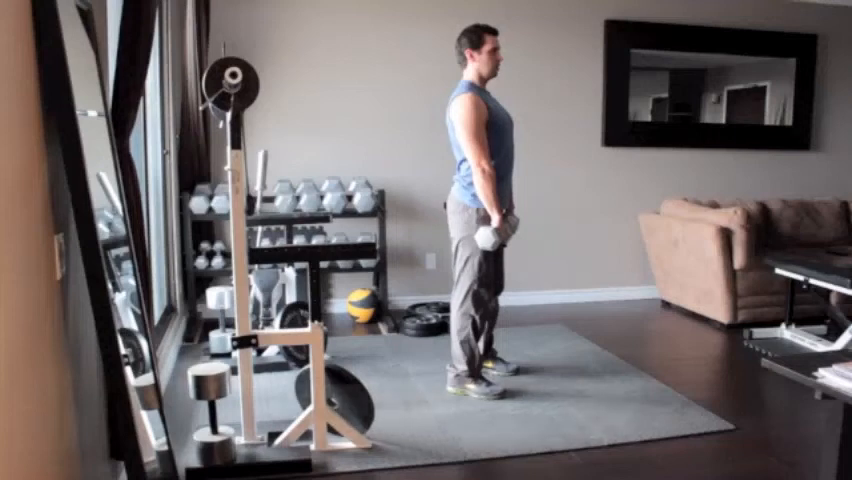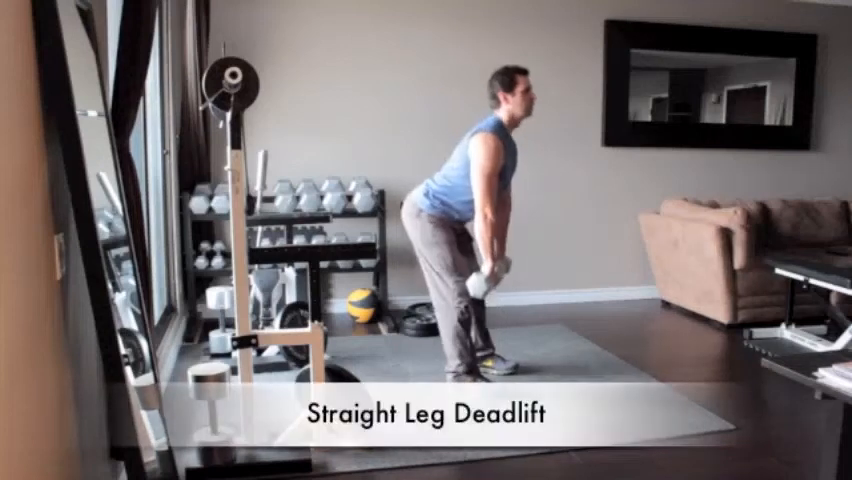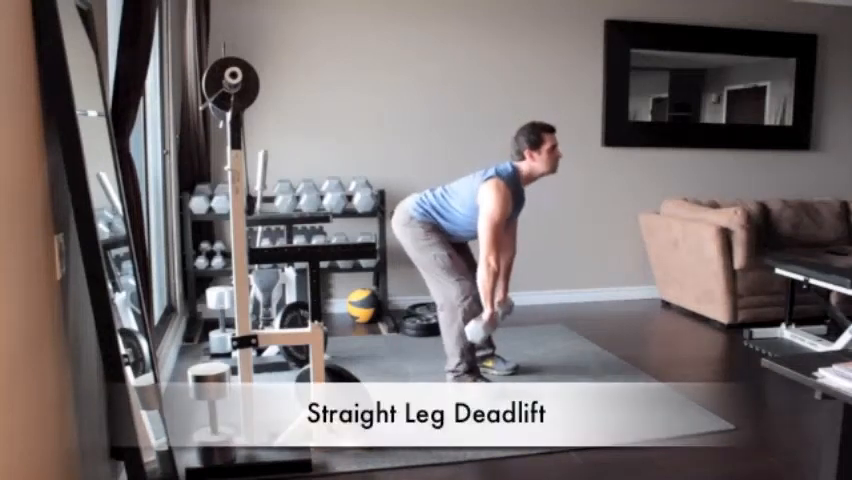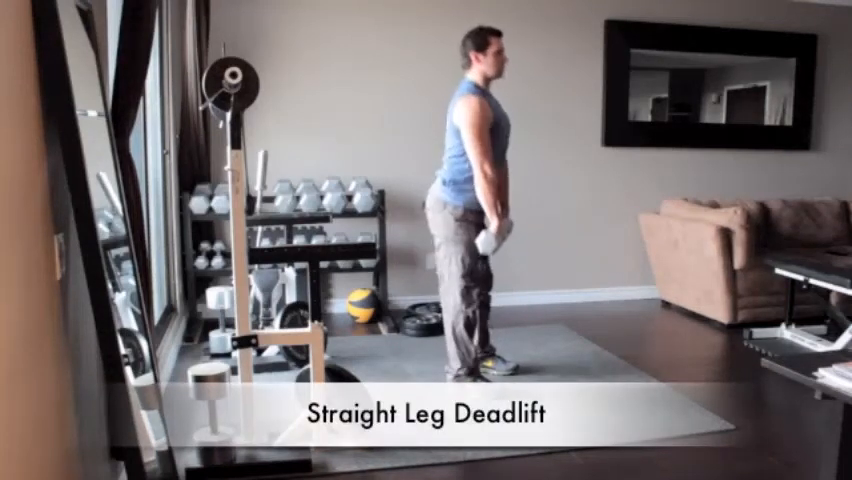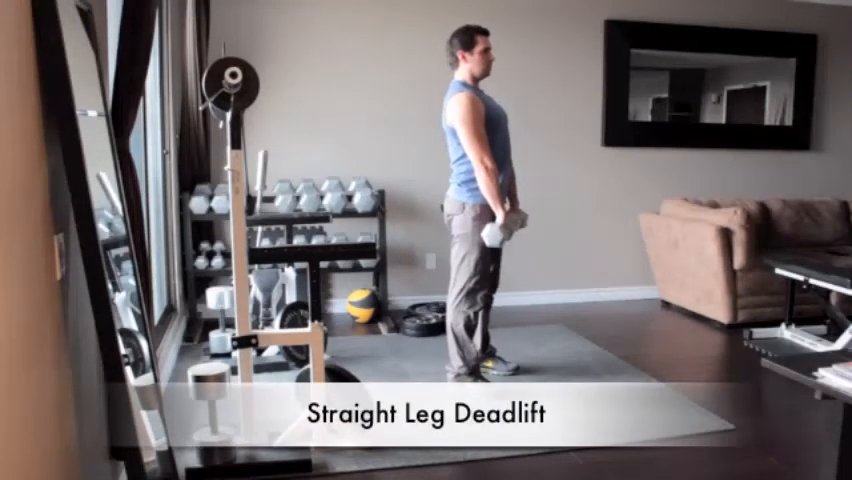
dt=0.7s
person 1, frame 1
left shoulder: (483, 97)
right shoulder: (467, 100)
right elbow: (480, 166)
left wrist: (507, 207)
right wrist: (495, 215)
left hip: (487, 207)
right hip: (474, 209)
left knee: (490, 289)
right knee: (471, 292)
left ankle: (484, 355)
right ankle: (462, 375)
person 1, frame 2
left shoulder: (505, 138)
right shoulder: (489, 140)
left elbow: (502, 199)
right elbow: (484, 210)
left wrist: (499, 251)
right wrist: (489, 261)
left hip: (448, 217)
right hip: (426, 214)
right knee: (455, 292)
left ankle: (482, 354)
right ankle: (461, 374)
person 1, frame 3
left shoulder: (515, 185)
right shoulder: (499, 190)
left elbow: (507, 244)
right elbow: (488, 260)
left wrist: (502, 292)
right wrist: (488, 309)
left hip: (440, 225)
right hip: (415, 222)
left knee: (475, 286)
right knee: (459, 293)
left ankle: (483, 356)
right ankle: (461, 374)
person 1, frame 4
left shoulder: (485, 99)
right shoulder: (471, 102)
left elbow: (498, 163)
right elbow: (482, 169)
left wrist: (504, 212)
right wrist: (494, 219)
left hip: (470, 207)
right hip: (452, 207)
left knee: (480, 286)
right knee: (460, 291)
left ankle: (482, 354)
right ankle: (462, 374)
person 1, frame 5
left shoulder: (478, 96)
right shoulder: (463, 99)
left elbow: (502, 159)
right elbow: (482, 164)
left wrist: (513, 204)
right wrist: (500, 211)
left hip: (485, 204)
right hip: (472, 206)
left knee: (484, 287)
right knee: (467, 290)
left ankle: (482, 353)
right ankle: (462, 372)
